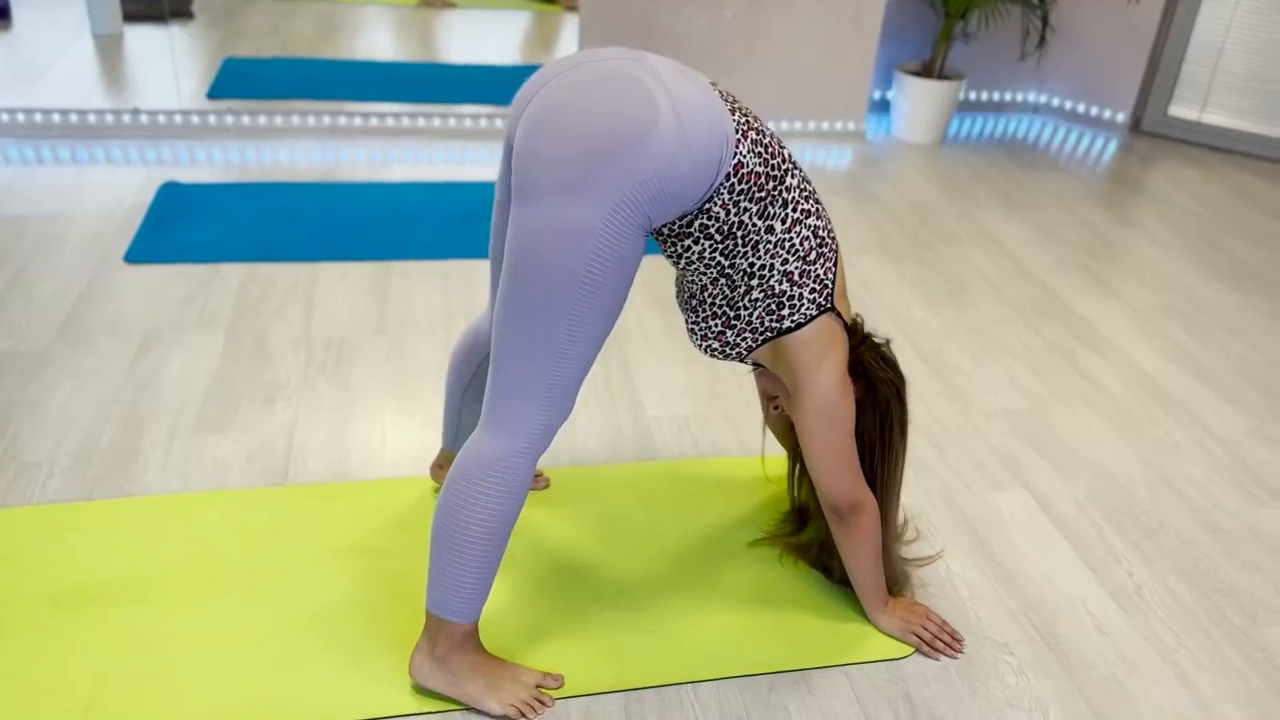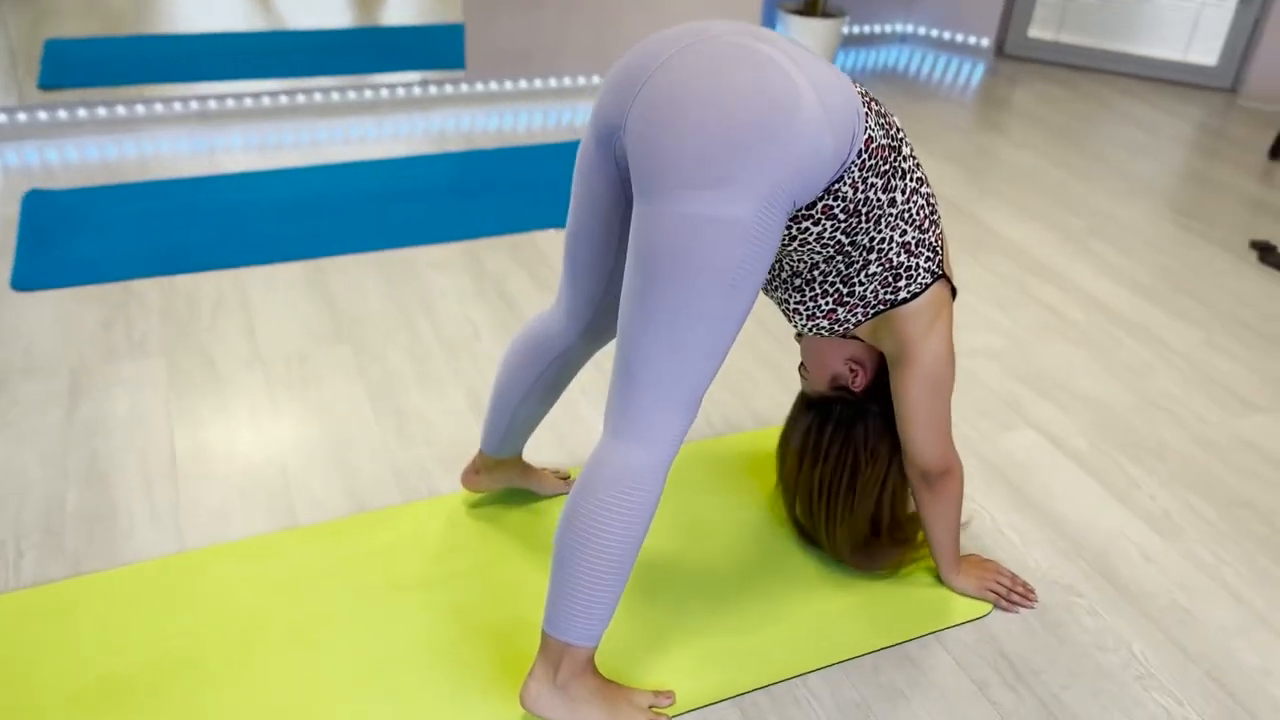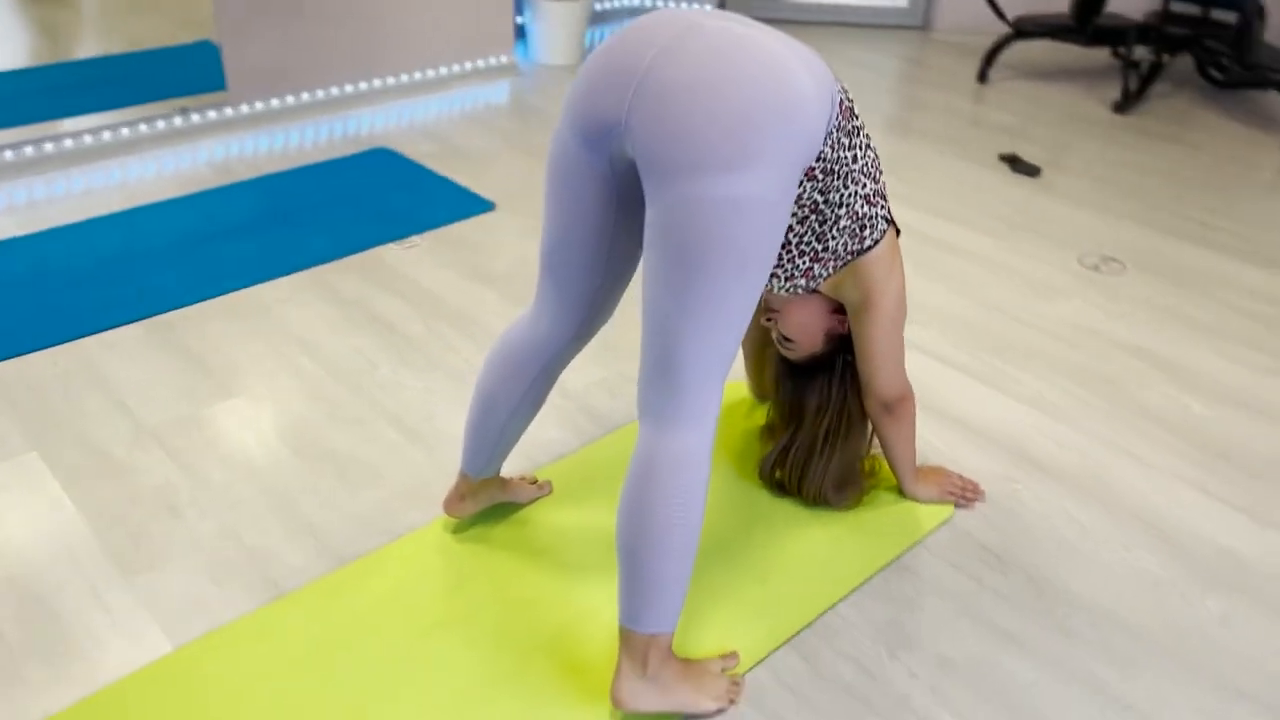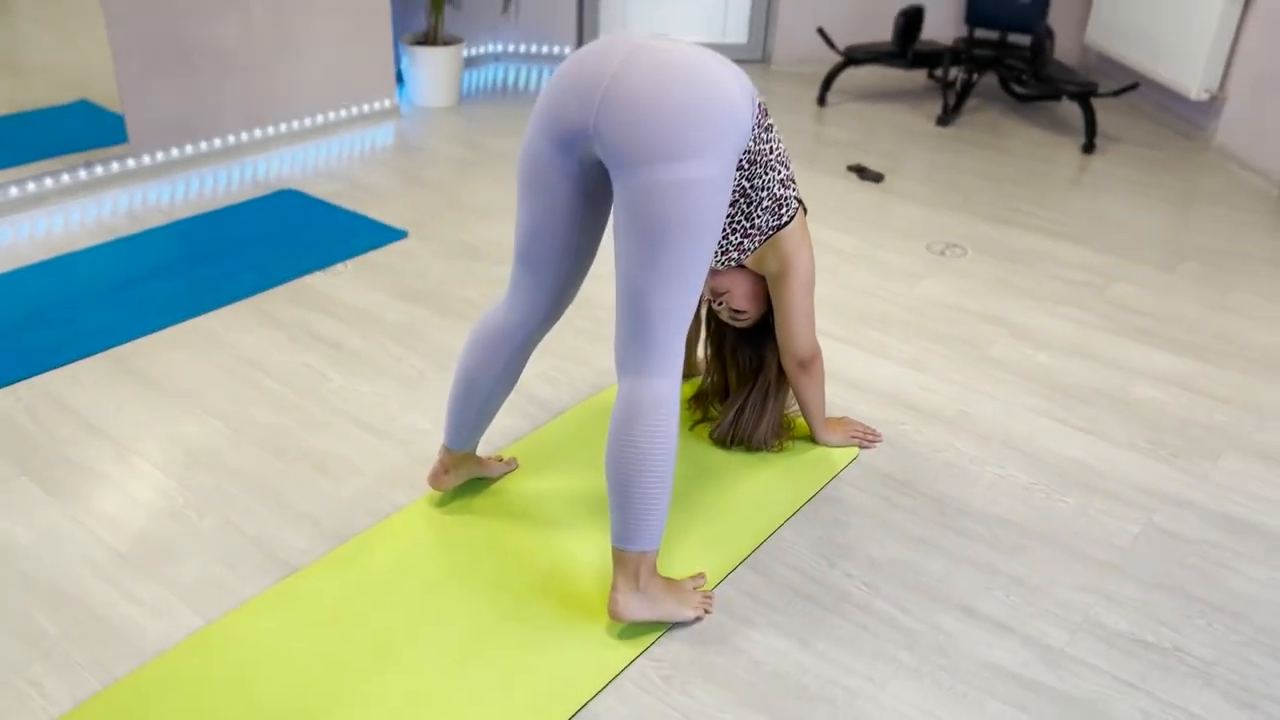
dt=1s
person 1, frame 1
left shoulder: (802, 313)
right shoulder: (818, 348)
left elbow: (781, 398)
right elbow: (848, 500)
left wrist: (806, 458)
right wrist: (881, 607)
right hip: (618, 148)
left knee: (512, 327)
right knee: (525, 417)
left ankle: (459, 458)
right ankle: (444, 650)
person 1, frame 2
right shoulder: (914, 314)
right elbow: (934, 465)
right wrist: (952, 567)
right hip: (738, 135)
left knee: (581, 318)
right knee: (647, 430)
left ankle: (494, 463)
person 1, frame 3
right shoulder: (865, 267)
left elbow: (746, 306)
right elbow: (888, 396)
left wrist: (767, 389)
right wrist: (912, 479)
right hip: (733, 115)
left knee: (557, 320)
right knee: (680, 415)
left ankle: (474, 484)
person 1, frame 4
left shoulder: (711, 247)
right shoulder: (781, 243)
left elbow: (675, 310)
right elbow: (802, 356)
left wrist: (682, 367)
right wrist: (821, 427)
left hip: (585, 75)
right hip: (680, 115)
left knee: (526, 306)
right knee: (648, 367)
left ankle: (453, 460)
right ankle: (634, 586)
